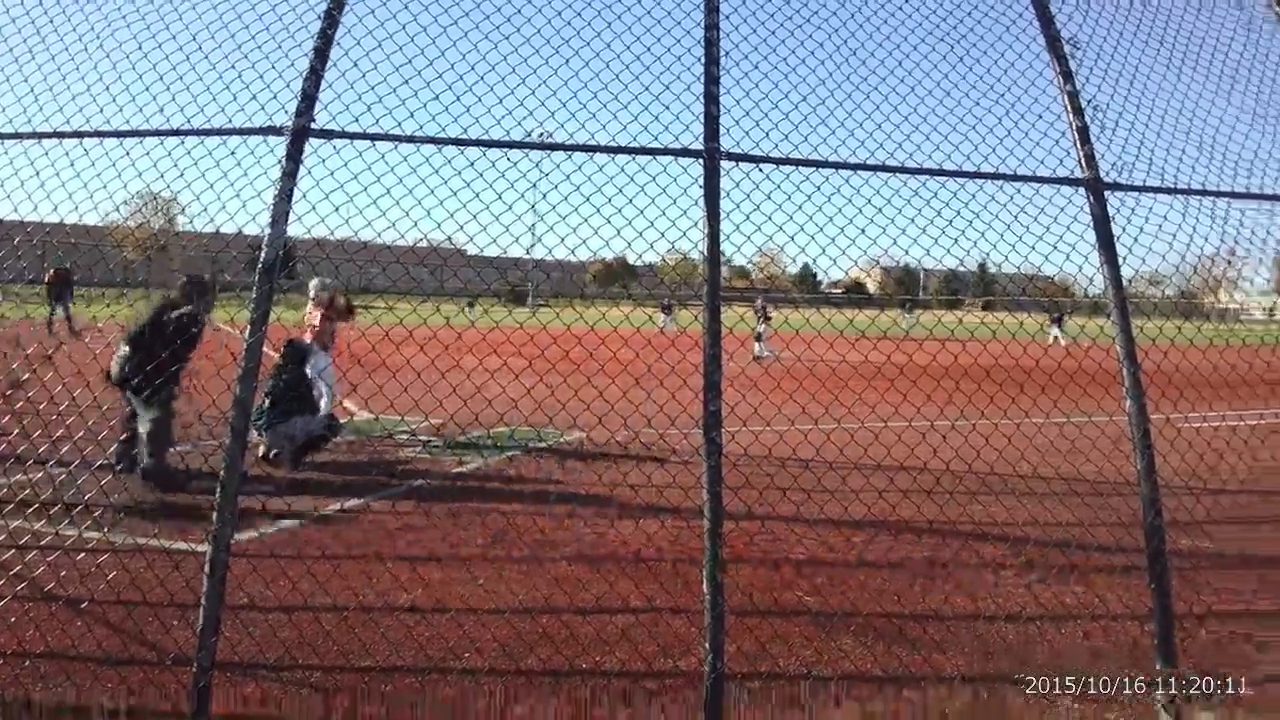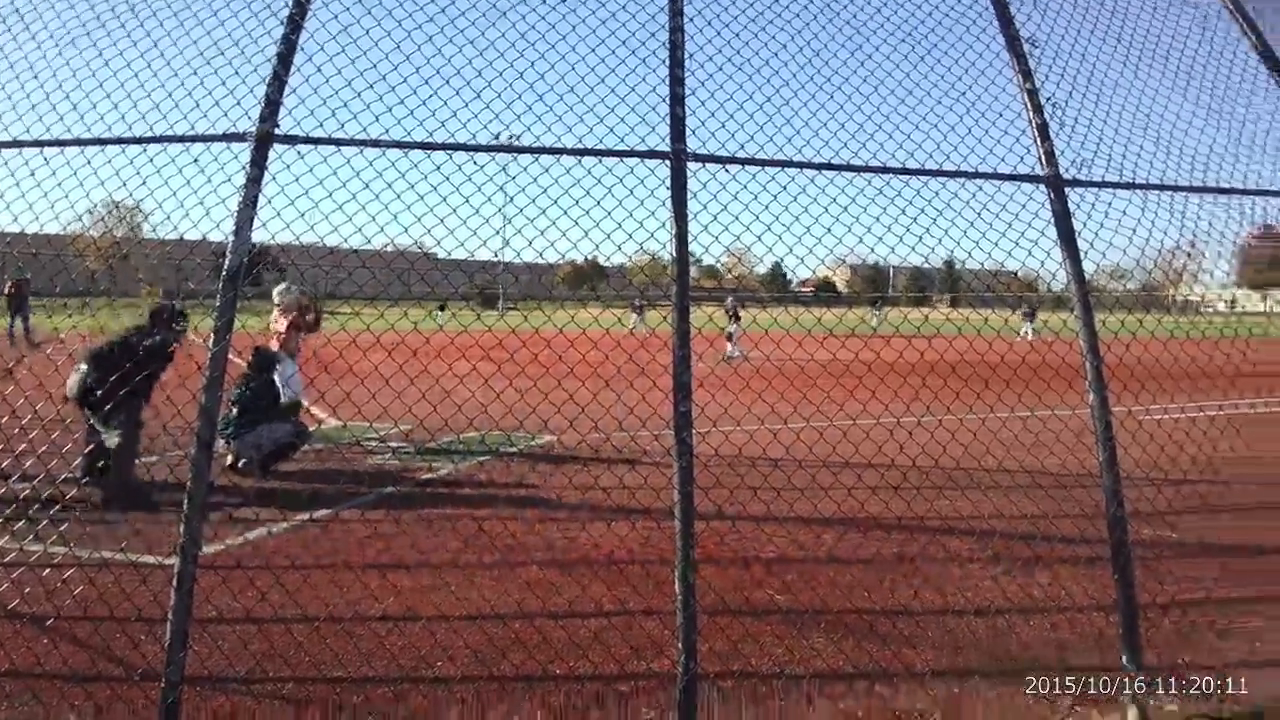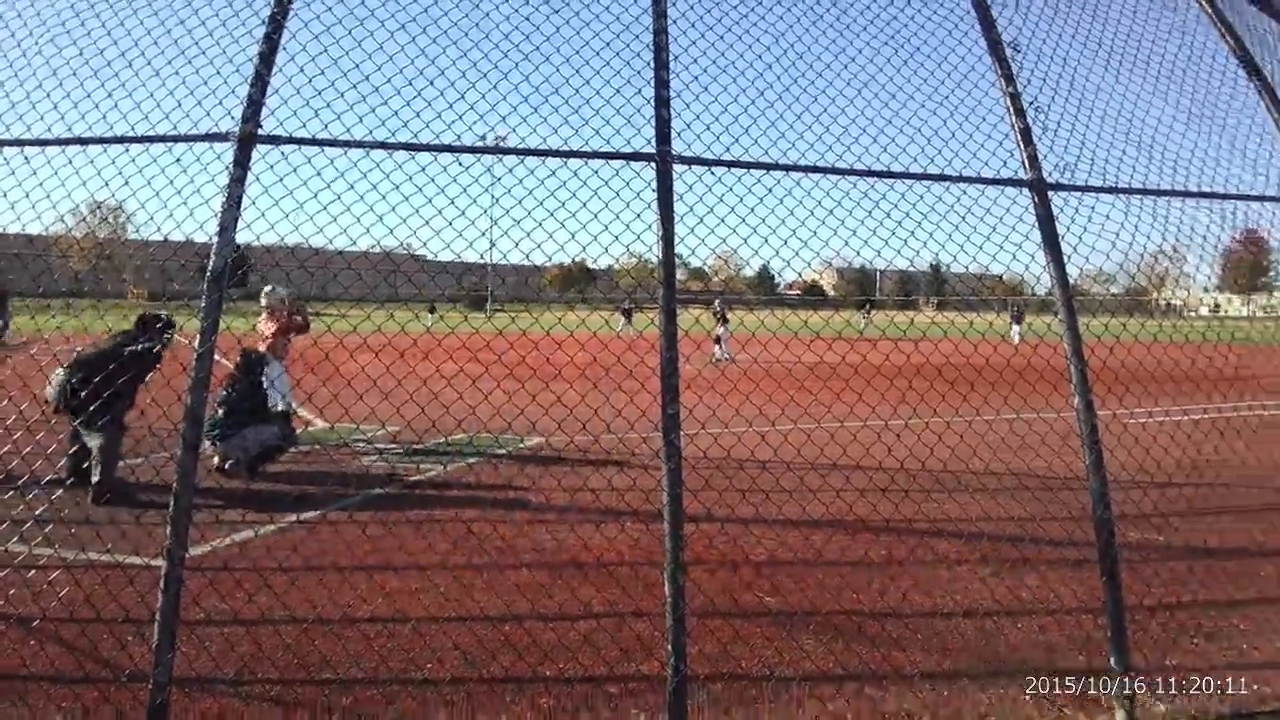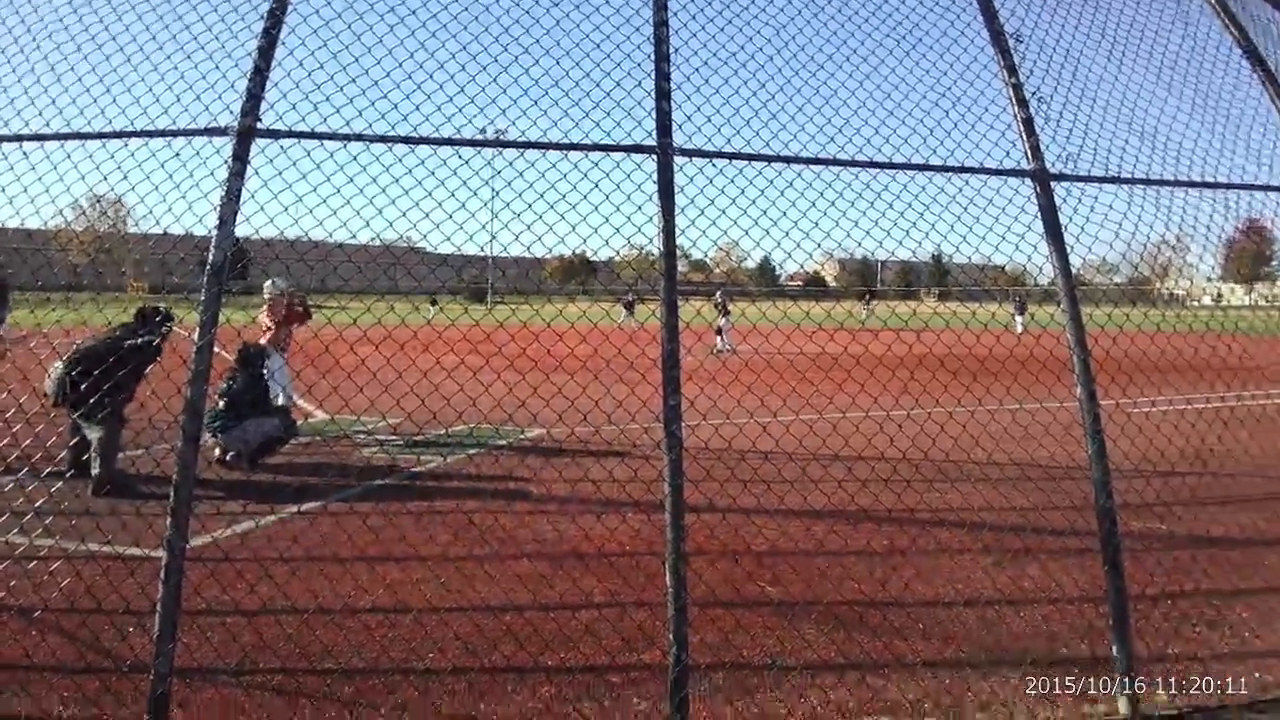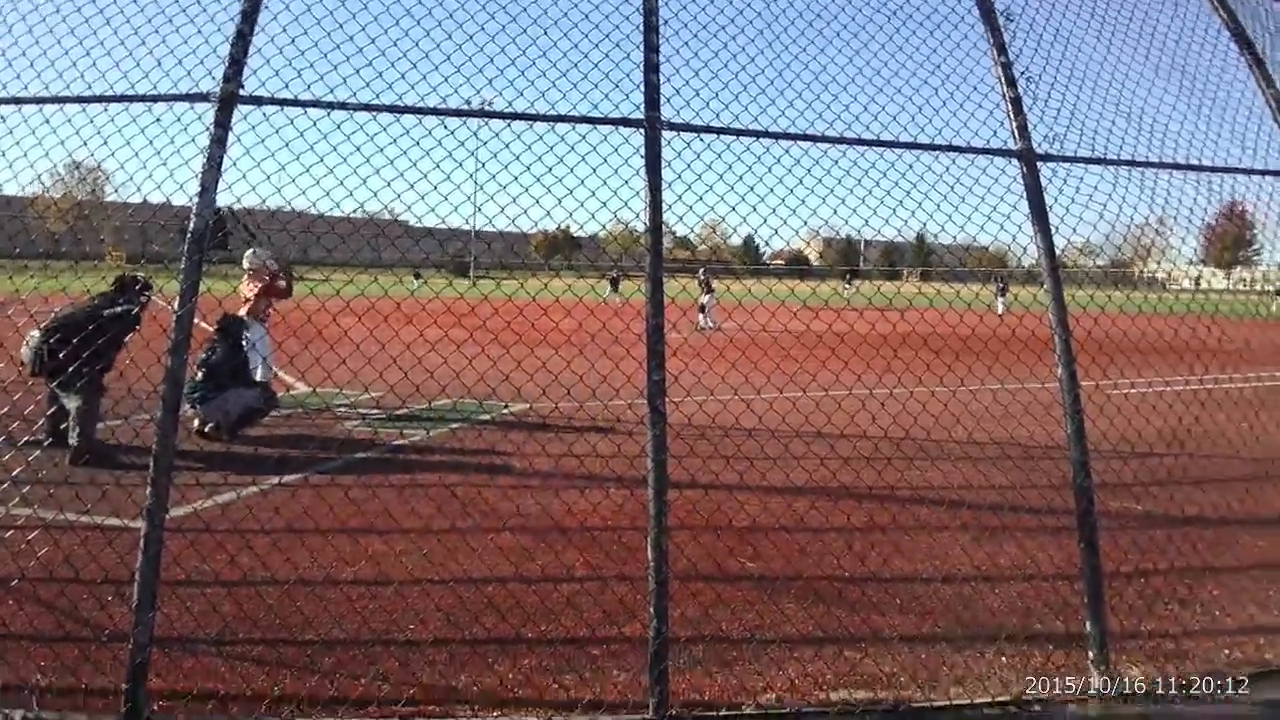
dt=0.3s
person 1, frame 1
left shoulder: (170, 307)
right shoulder: (189, 316)
right elbow: (178, 353)
right wrist: (170, 384)
left hip: (127, 362)
right hip: (140, 366)
left knee: (136, 413)
right knee: (156, 417)
left ankle: (125, 459)
right ankle: (152, 469)
person 1, frame 2
left shoulder: (140, 334)
right shoulder: (162, 345)
left hip: (85, 380)
right hip: (95, 385)
left knee: (102, 426)
right knee: (124, 432)
left ankle: (90, 471)
right ankle: (117, 489)
person 1, frame 3
left shoulder: (125, 339)
right shoulder: (146, 351)
left hip: (65, 383)
right hip: (75, 388)
left knee: (85, 427)
right knee: (106, 434)
left ankle: (74, 472)
right ankle: (103, 489)
person 1, frame 4
left shoulder: (124, 332)
right shoulder: (146, 345)
left hip: (62, 376)
right hip: (73, 382)
left knee: (85, 420)
right knee: (105, 427)
left ankle: (75, 465)
right ankle: (102, 480)
person 1, frame 5
left shoulder: (102, 301)
right shoulder: (126, 314)
left hip: (39, 345)
right hip: (51, 350)
left knee: (62, 388)
right knee: (84, 396)
left ankle: (53, 434)
right ankle: (81, 449)
